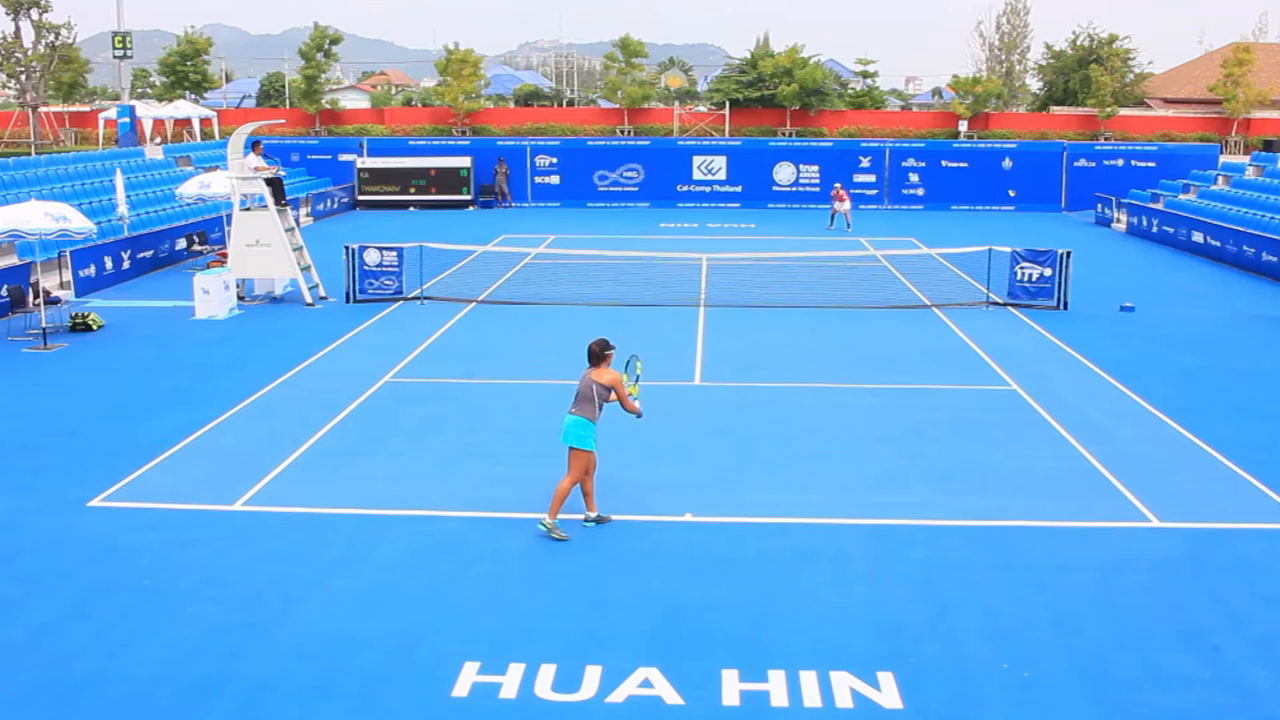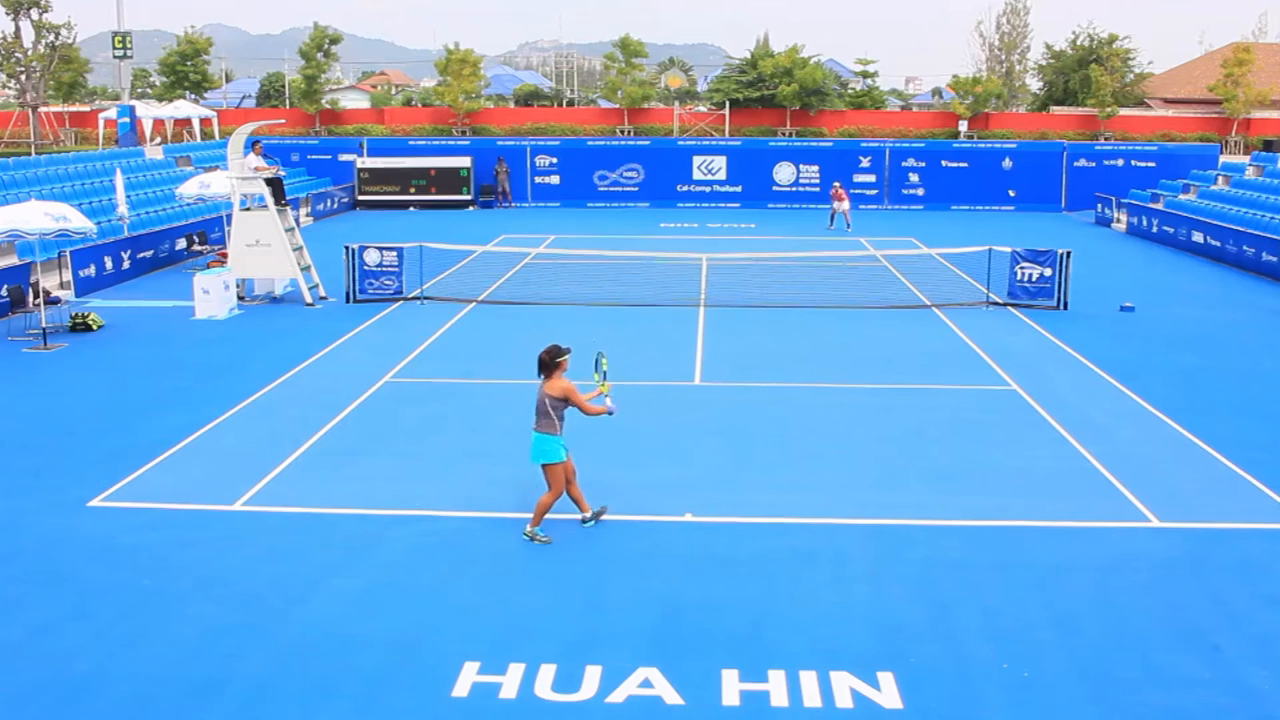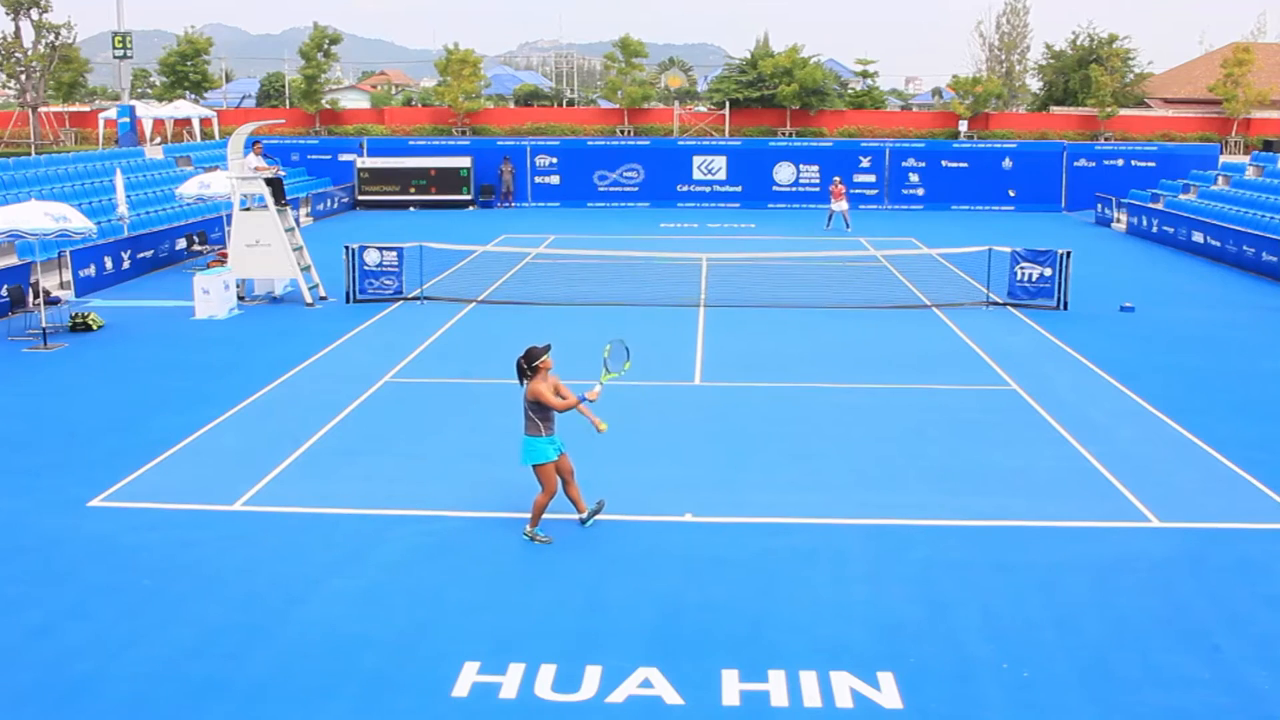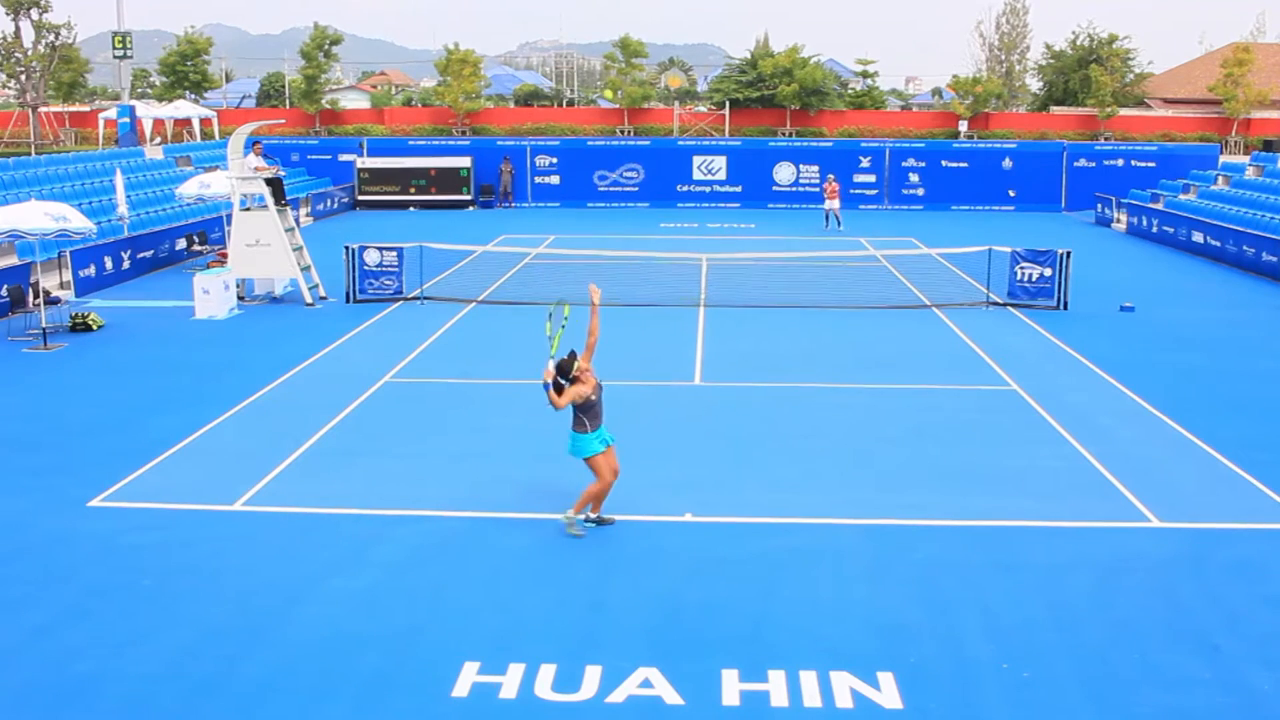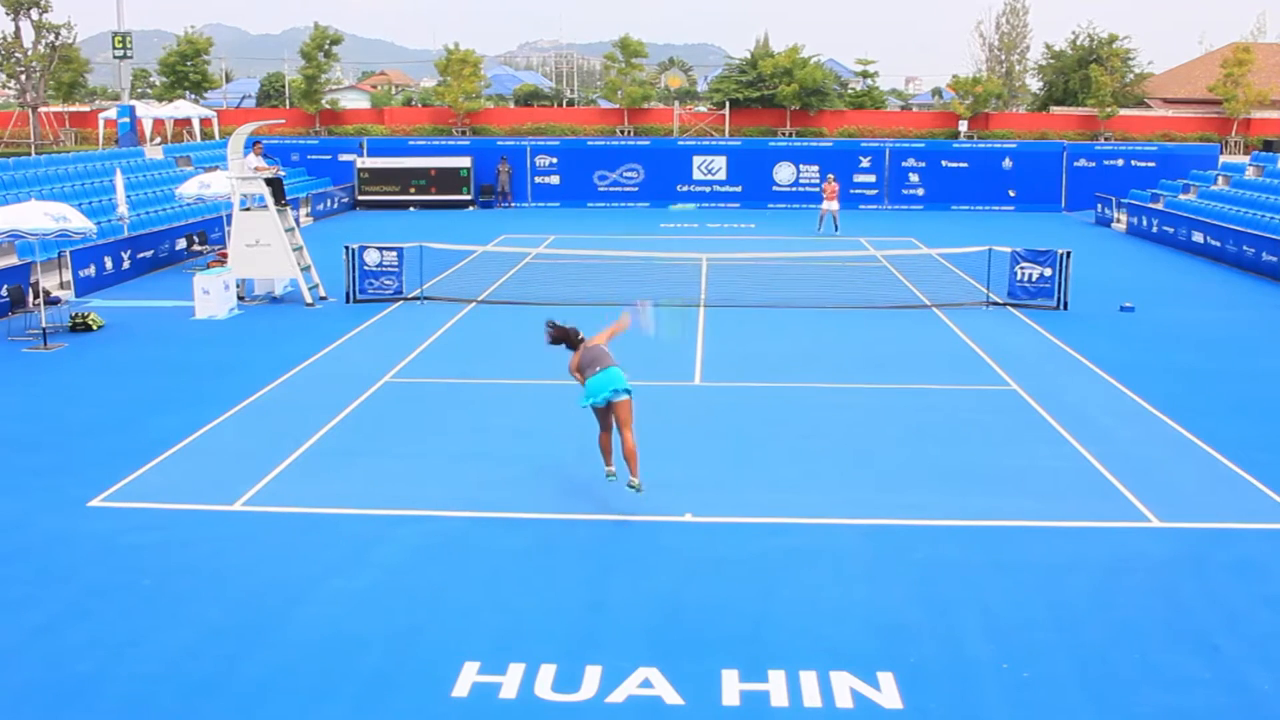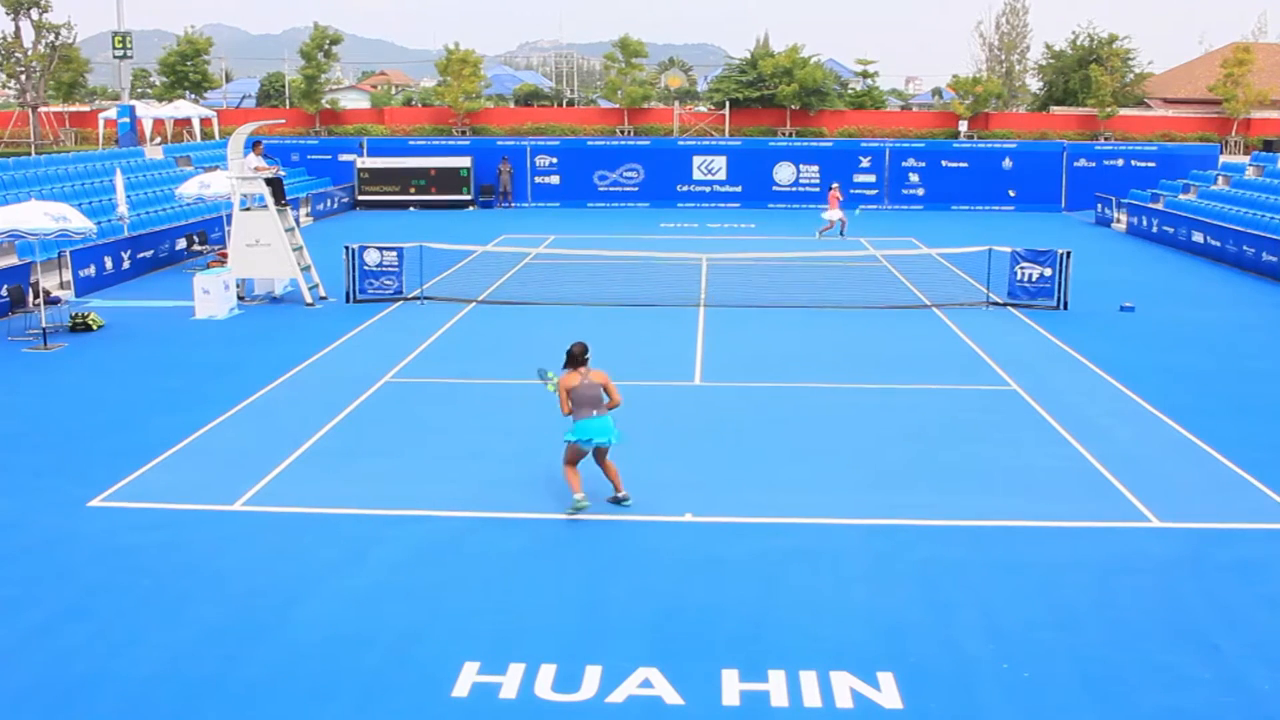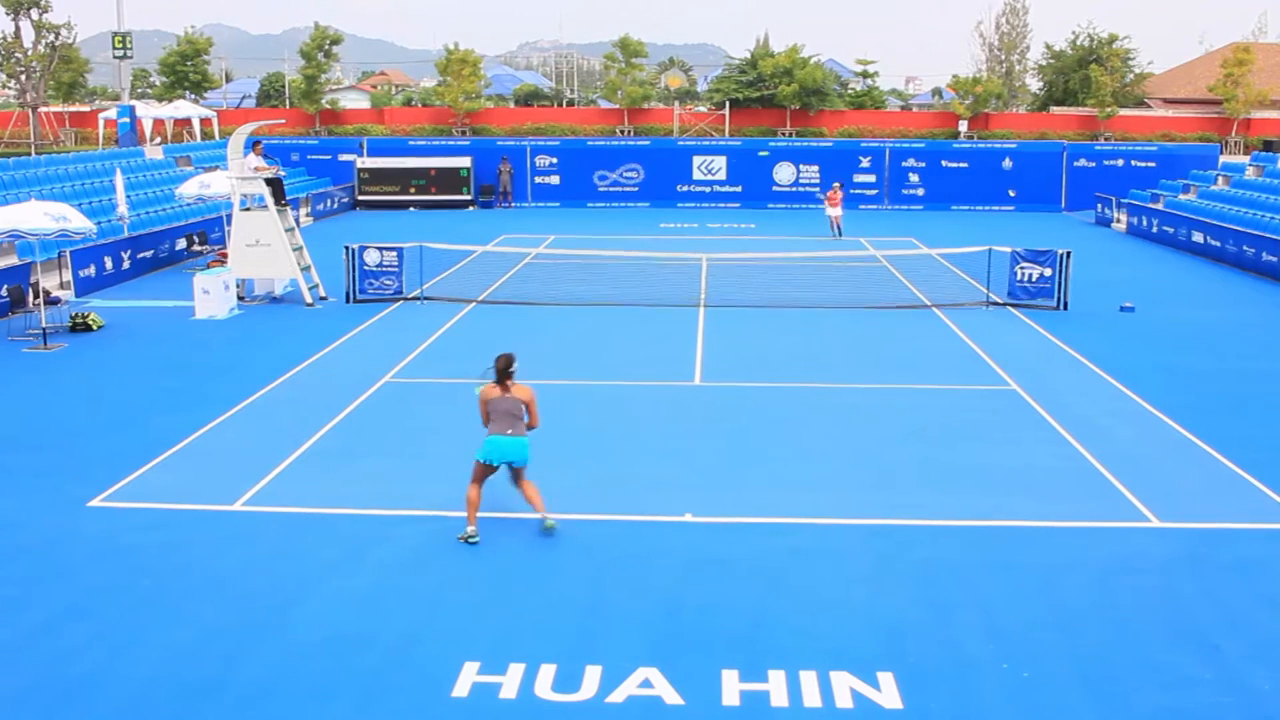
dt=0.7s
person 1, frame 1
left shoulder: (589, 373)
right shoulder: (612, 375)
right elbow: (626, 406)
left wrist: (622, 393)
right wrist: (638, 411)
left hip: (577, 423)
right hip: (582, 426)
left knee: (589, 470)
right knee: (573, 477)
left ankle: (591, 514)
right ankle: (550, 520)
person 1, frame 2
left shoulder: (550, 381)
right shoulder: (563, 384)
left elbow: (572, 401)
right elbow: (587, 410)
left wrist: (596, 393)
right wrist: (608, 408)
left hip: (551, 439)
right hip: (548, 441)
left knee: (570, 477)
right knee: (556, 490)
left ankle: (587, 514)
right ankle: (531, 529)
person 1, frame 3
left shoulder: (551, 379)
right shoulder: (536, 388)
left elbow: (573, 400)
right elbow: (561, 407)
left wrist: (593, 418)
right wrist: (585, 397)
left hip: (550, 439)
right hip: (538, 443)
left knee: (568, 475)
right knee: (549, 490)
left ankle: (584, 514)
right ankle: (531, 529)
person 1, frame 4
left shoulder: (588, 371)
right shoulder: (575, 391)
left elbow: (592, 337)
right elbow: (558, 404)
left wrist: (595, 306)
right wrist: (548, 385)
left hip: (598, 432)
right hip: (585, 438)
left knee: (612, 471)
right knee: (605, 480)
left ankle: (592, 515)
right ankle: (572, 516)
person 1, frame 5
left shoulder: (573, 363)
right shoulder: (597, 340)
left elbow: (584, 382)
right elbow: (617, 327)
right wrist: (625, 319)
left hip: (594, 388)
right hip: (614, 379)
left knee: (605, 431)
right knee: (626, 432)
left ankle: (609, 468)
right ankle: (634, 479)
person 1, frame 6
left shoulder: (564, 380)
right shoulder: (600, 375)
left elbow: (566, 411)
right elbow: (616, 401)
left hip: (584, 428)
right hip: (605, 424)
left knee: (569, 464)
right knee: (601, 460)
left ankle: (579, 497)
right ankle: (622, 494)
person 1, frame 7
left shoulder: (486, 391)
right shoulder: (526, 391)
right elbow: (533, 423)
left hip: (496, 443)
right hip: (520, 443)
left knee: (475, 483)
right knee: (522, 481)
left ankle: (471, 530)
right ankle: (545, 517)
